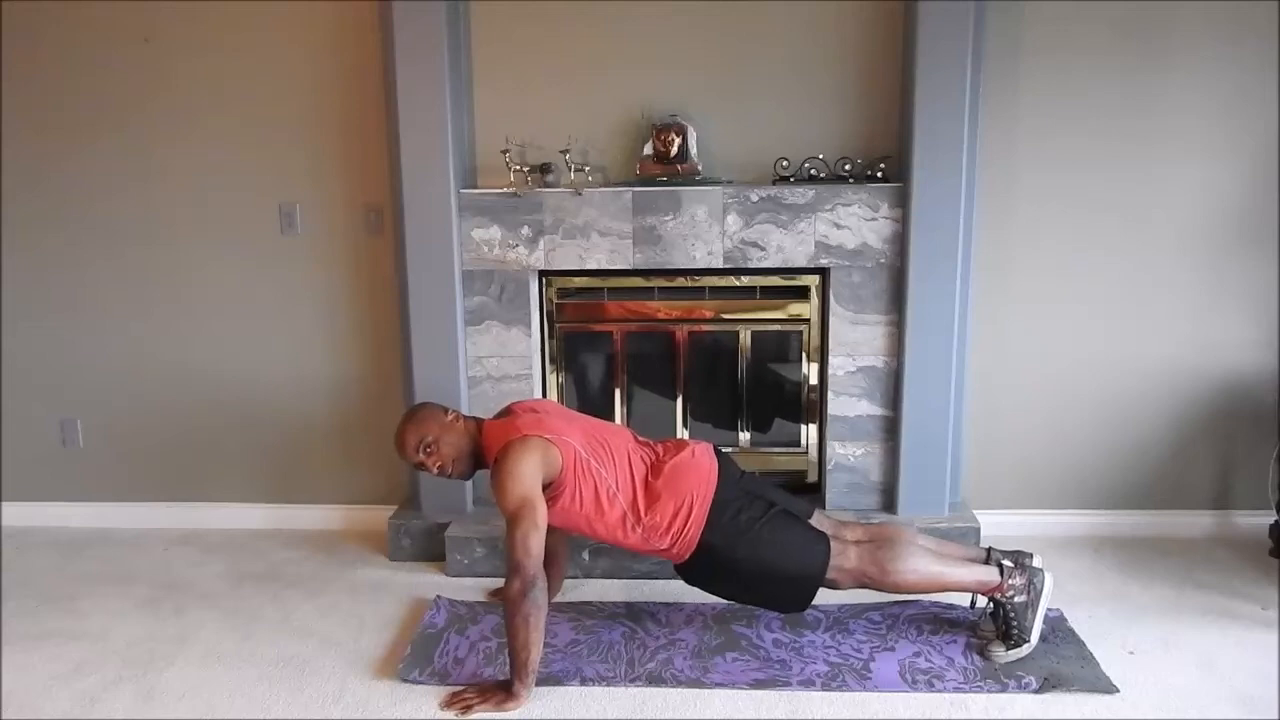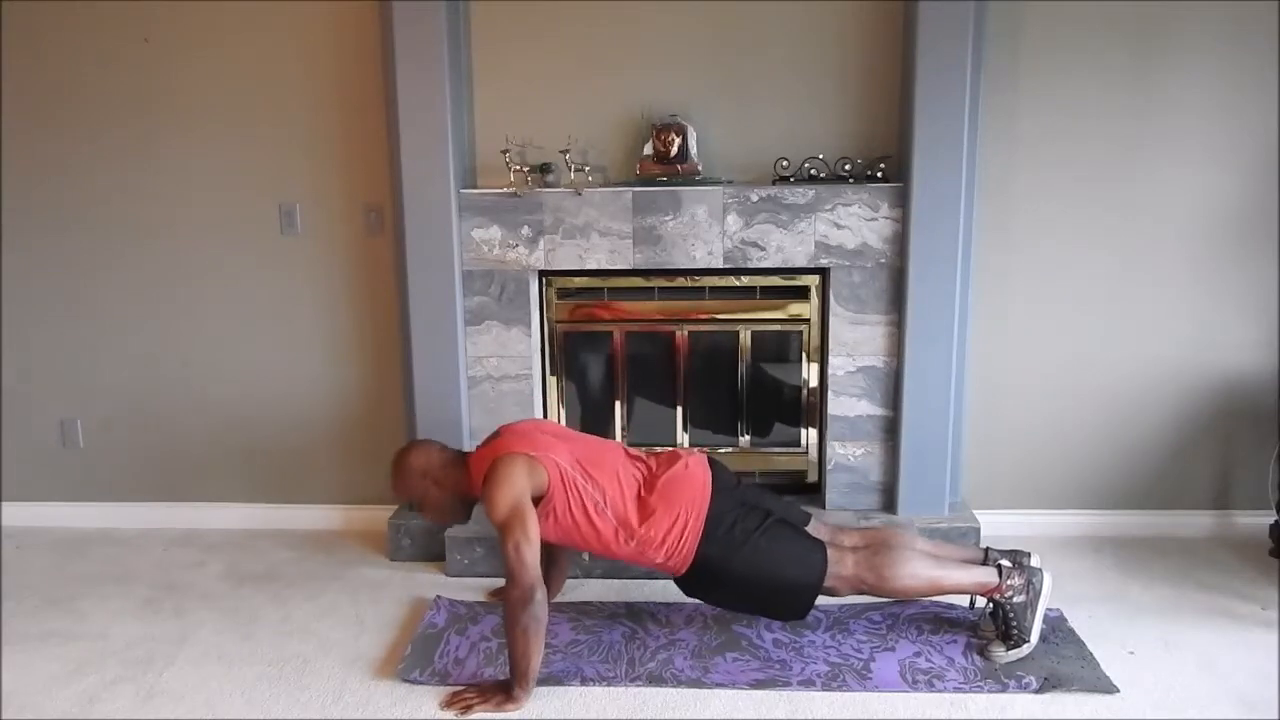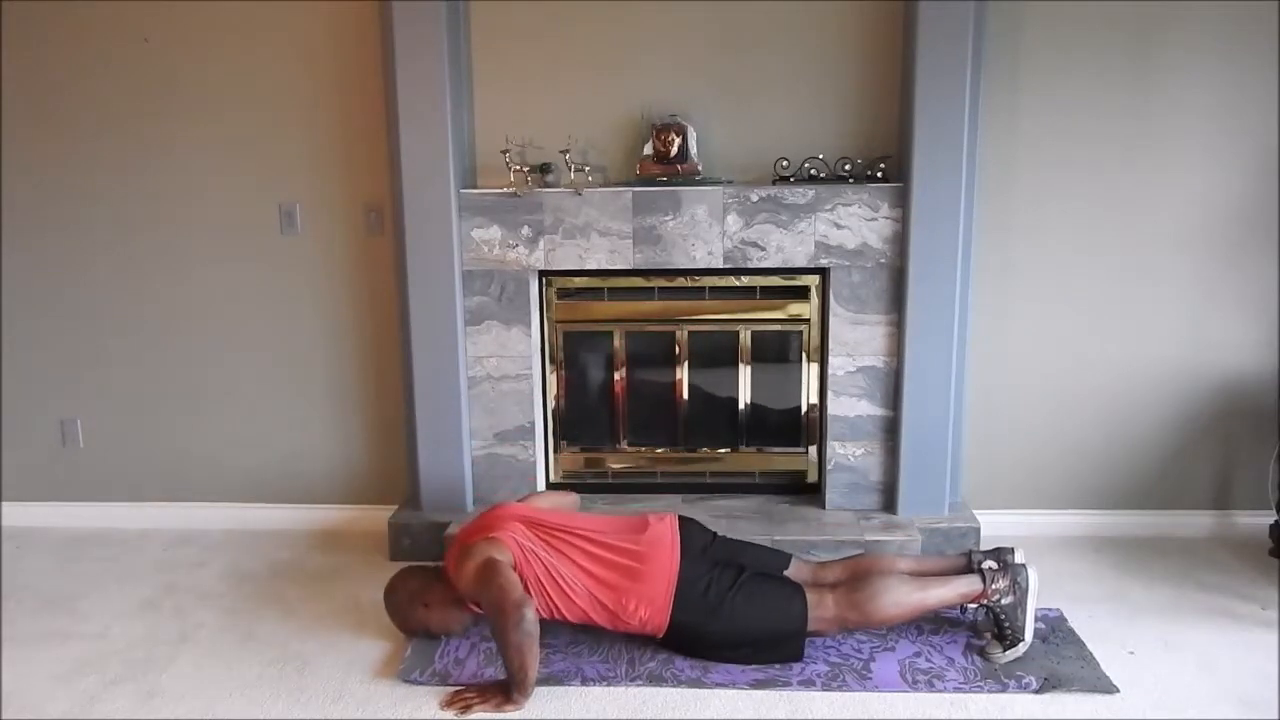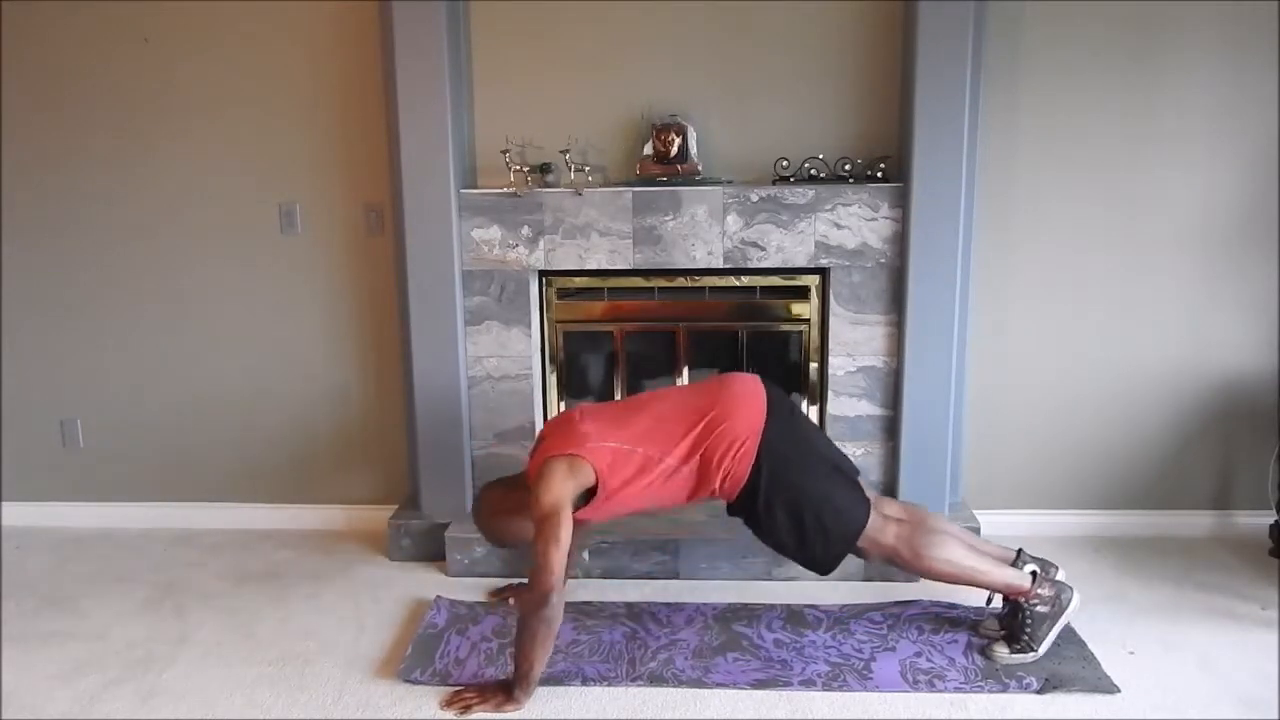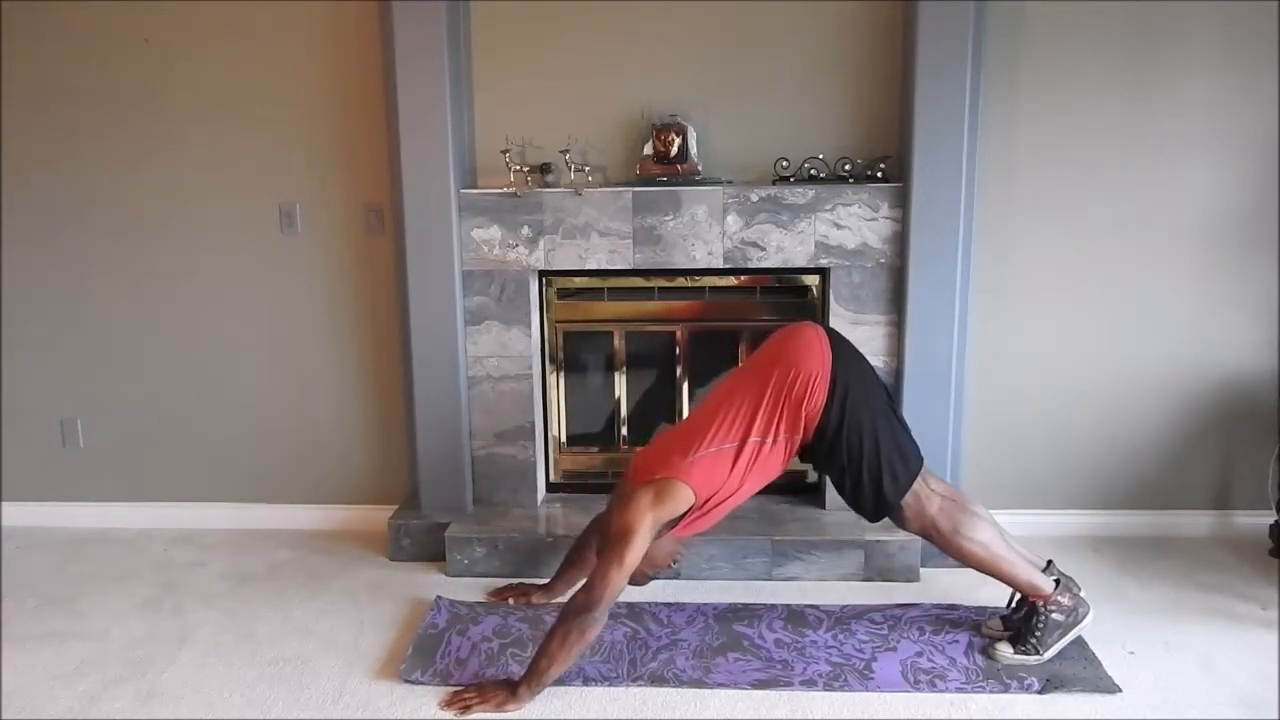
dt=1s
person 1, frame 1
left shoulder: (512, 463)
right shoulder: (518, 420)
left elbow: (524, 581)
right elbow: (556, 517)
right wrist: (543, 592)
left hip: (698, 518)
right hip: (697, 475)
left knee: (851, 566)
right knee: (844, 536)
left ankle: (1011, 580)
right ankle: (996, 560)
person 1, frame 2
left shoulder: (498, 483)
right shoulder: (507, 445)
left elbow: (525, 592)
right wrist: (538, 593)
left hip: (696, 532)
right hip: (693, 485)
left knee: (849, 572)
right knee: (842, 543)
left ankle: (1009, 585)
right ankle: (998, 561)
person 1, frame 3
left shoulder: (470, 563)
right shoulder: (491, 529)
left elbow: (516, 612)
right elbow: (568, 499)
left hip: (676, 597)
right hip: (669, 542)
left knee: (833, 611)
right knee: (822, 577)
left ankle: (995, 587)
right ankle: (982, 565)
person 1, frame 4
left shoulder: (549, 484)
right shoulder: (557, 445)
left elbow: (546, 598)
right wrist: (541, 587)
left hip: (746, 442)
right hip: (748, 409)
left knee: (879, 537)
right knee: (879, 515)
left ankle: (1037, 590)
right ankle: (1025, 569)
person 1, frame 5
left shoulder: (645, 510)
right shoulder: (639, 485)
left elbow: (591, 608)
right elbow: (596, 532)
right wrist: (546, 588)
left hip: (817, 379)
right hip: (809, 363)
left knee: (919, 507)
right knee: (919, 495)
left ankle: (1057, 598)
right ankle: (1040, 582)
